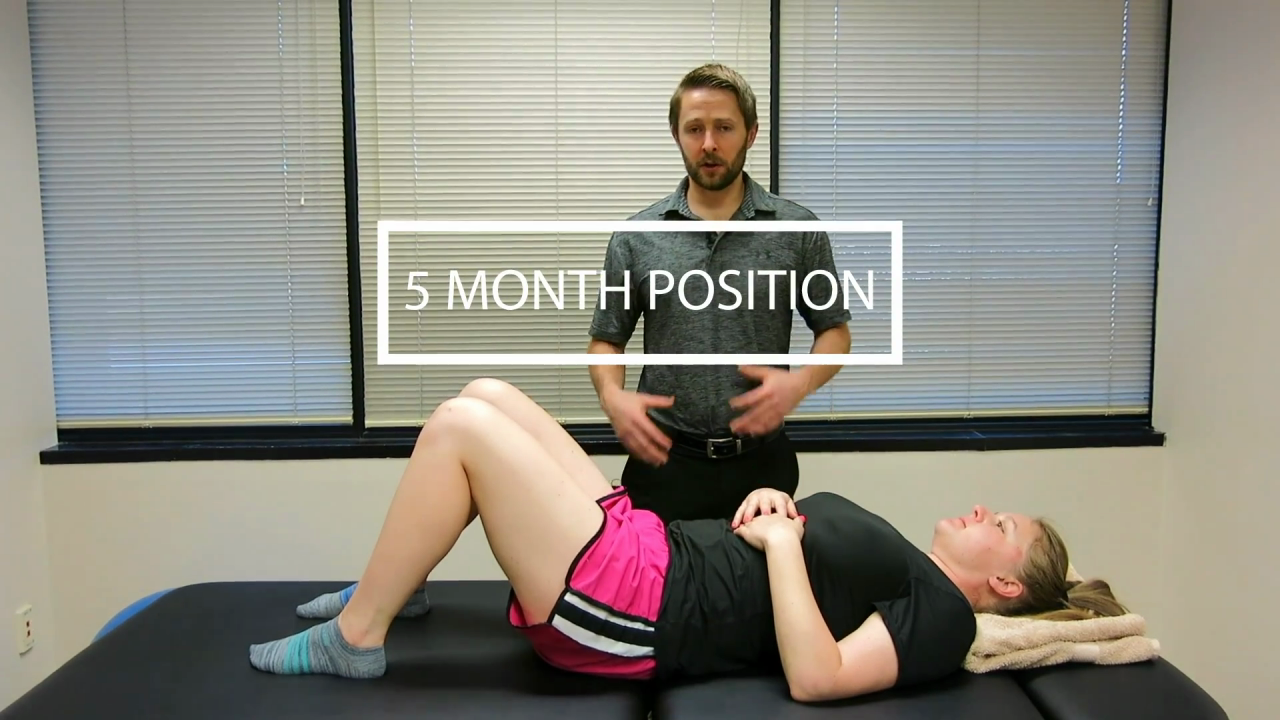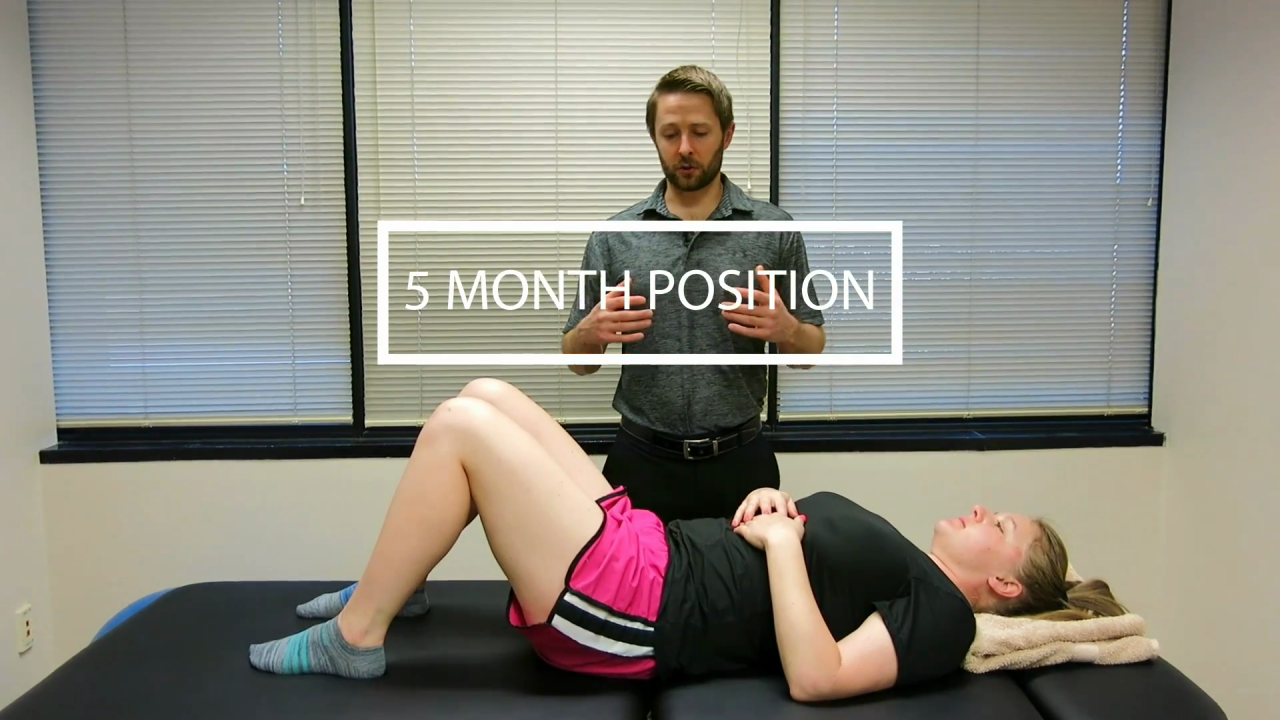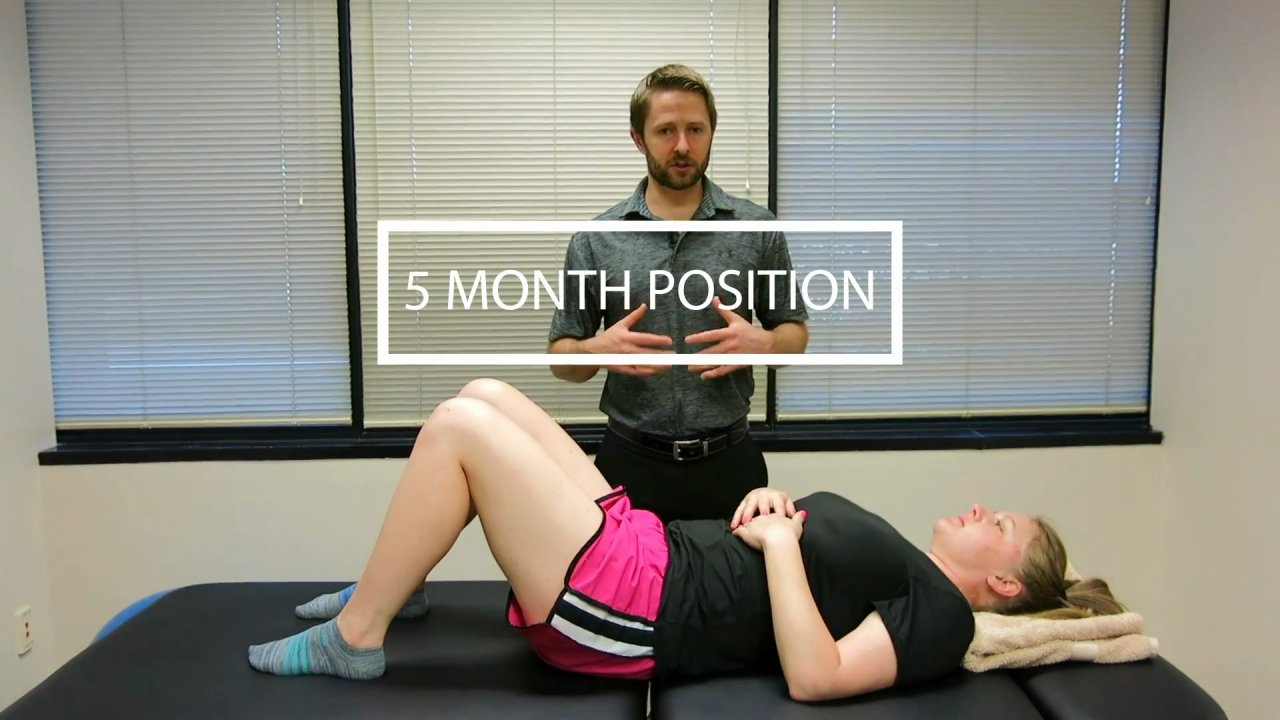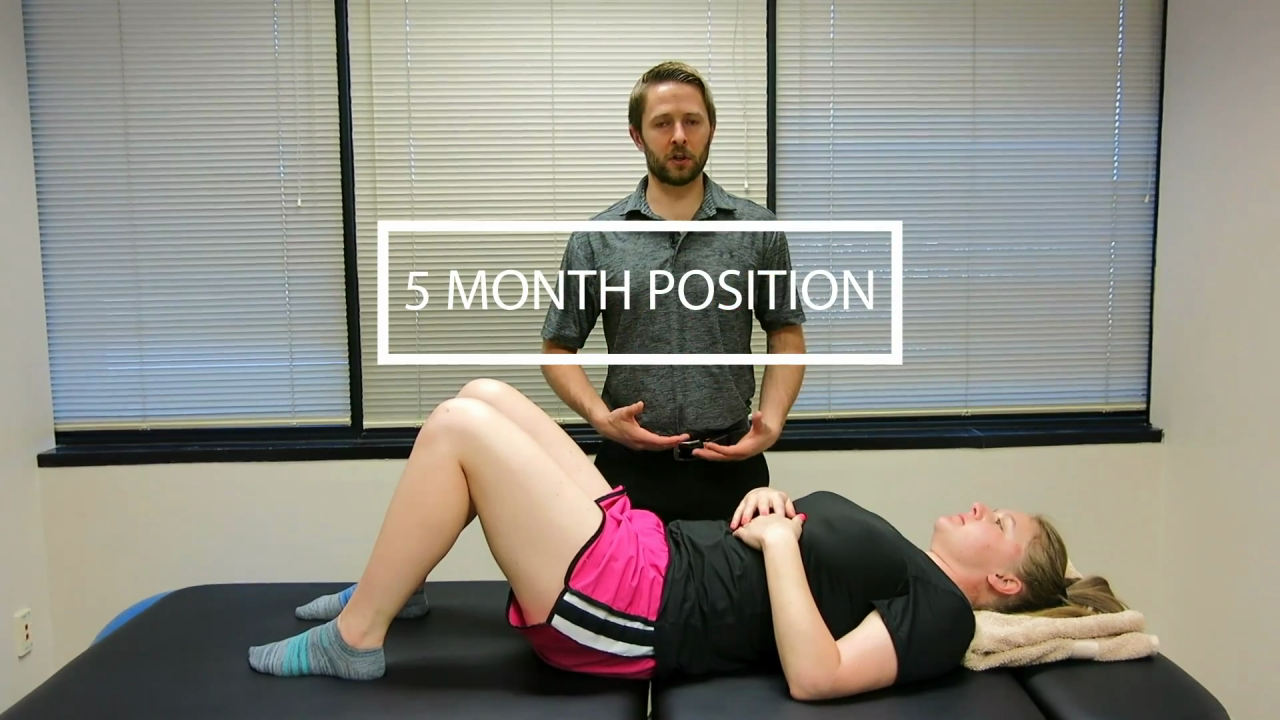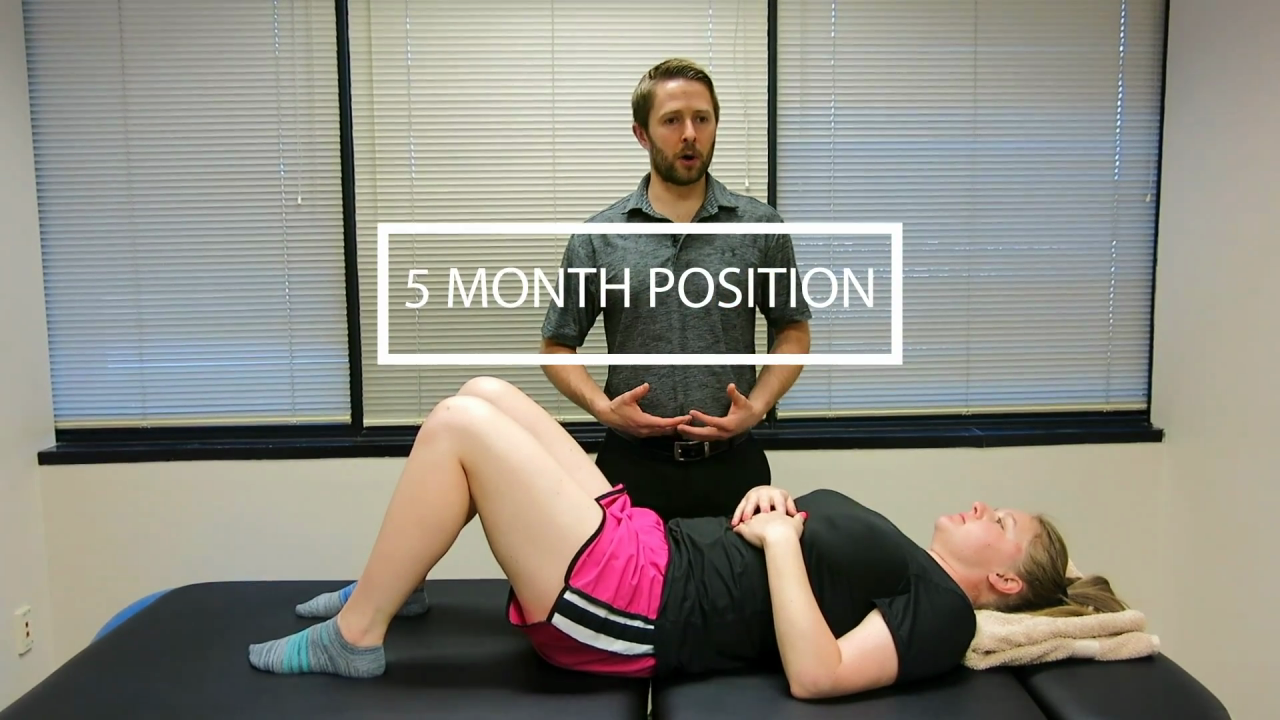
dt=0.5s
person 1, frame 1
left shoulder: (941, 618)
right shoulder: (905, 572)
left elbow: (814, 677)
left wrist: (780, 543)
right wrist: (771, 501)
left hip: (633, 612)
right hip: (648, 546)
left knee: (458, 426)
right knee: (485, 397)
left ankle: (355, 637)
right ankle: (398, 583)
person 1, frame 2
left shoulder: (940, 617)
right shoulder: (906, 570)
left elbow: (814, 677)
left wrist: (782, 541)
right wrist: (771, 502)
left hip: (634, 612)
right hip: (648, 547)
left knee: (459, 427)
right knee: (485, 394)
left ankle: (356, 636)
right ankle: (396, 585)
person 1, frame 3
left shoulder: (941, 617)
right shoulder: (903, 569)
left elbow: (813, 676)
left wrist: (780, 541)
right wrist: (769, 502)
left hip: (633, 611)
right hip: (649, 547)
left knee: (459, 426)
right knee: (484, 398)
left ankle: (355, 638)
right ankle: (393, 583)
person 1, frame 4
left shoulder: (940, 615)
right shoulder: (904, 568)
left elbow: (815, 676)
left wrist: (778, 542)
right wrist: (769, 501)
left hip: (632, 611)
right hip: (647, 547)
left knee: (459, 428)
right knee: (484, 396)
left ankle: (356, 637)
right ankle: (396, 584)
person 1, frame 5
left shoulder: (942, 614)
right shoulder: (902, 566)
left elbow: (815, 675)
left wrist: (780, 540)
right wrist: (771, 500)
left hip: (634, 611)
right hip: (648, 547)
left knee: (459, 426)
right knee: (484, 396)
left ankle: (354, 637)
right ankle: (395, 582)
person 2, frame 1
left shoulder: (797, 230)
right shoulder: (635, 238)
left elbow: (835, 333)
right elbow: (605, 342)
left wrist: (799, 382)
right wrist: (614, 397)
left hip: (761, 461)
right hip: (666, 461)
person 2, frame 2
left shoulder: (774, 231)
right shoulder: (615, 237)
left elbow: (809, 351)
right elbow: (578, 360)
left wrist: (785, 328)
right wrist: (592, 331)
left hip: (739, 461)
right hip: (644, 462)
person 2, frame 3
left shoulder: (756, 229)
right shoulder: (595, 240)
left elbow: (792, 330)
right elbow: (562, 354)
left wrist: (759, 345)
right wrist: (601, 351)
left hip: (728, 461)
right hip: (632, 463)
person 2, frame 4
left shoulder: (758, 230)
right shoulder: (596, 240)
left elbow: (786, 337)
right elbow: (558, 350)
left wrist: (770, 424)
right wrist: (601, 417)
left hip: (729, 463)
right hip: (632, 465)
person 2, frame 5
left shoulder: (761, 227)
right shoulder: (597, 238)
left elbow: (793, 332)
right elbow: (557, 346)
left wrist: (757, 406)
right wrist: (603, 407)
left hip: (731, 462)
right hip: (634, 464)
